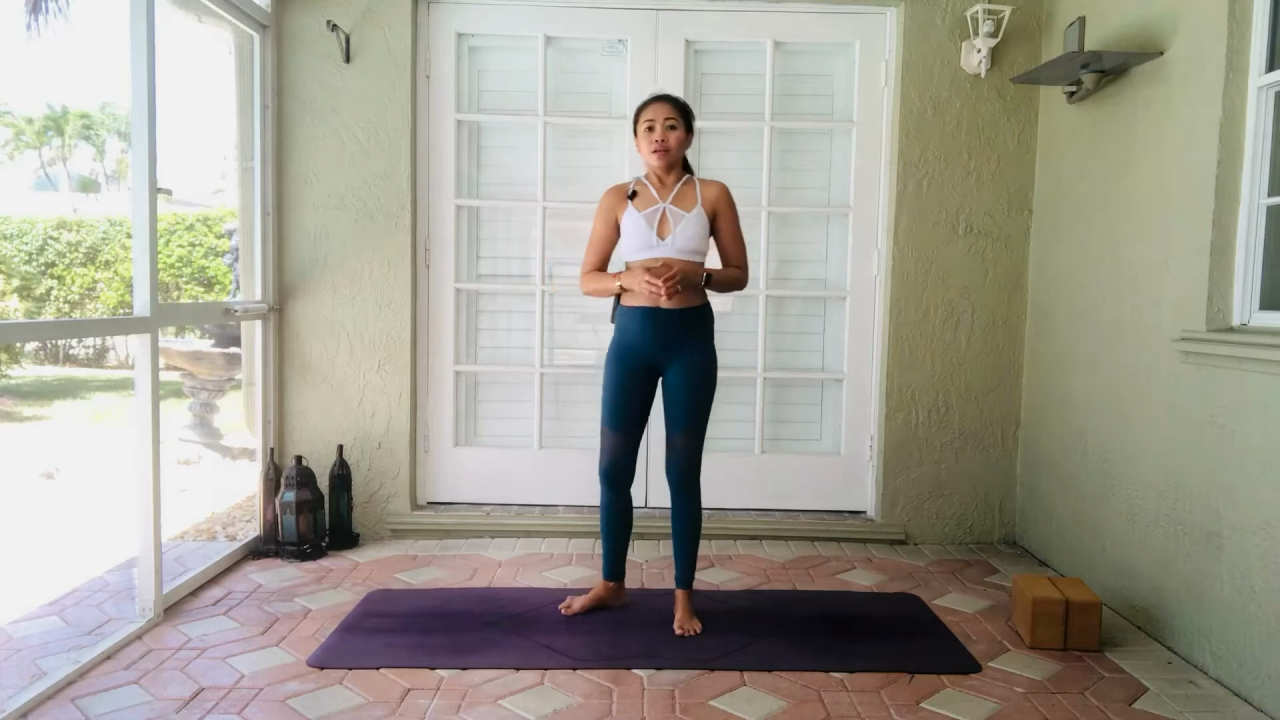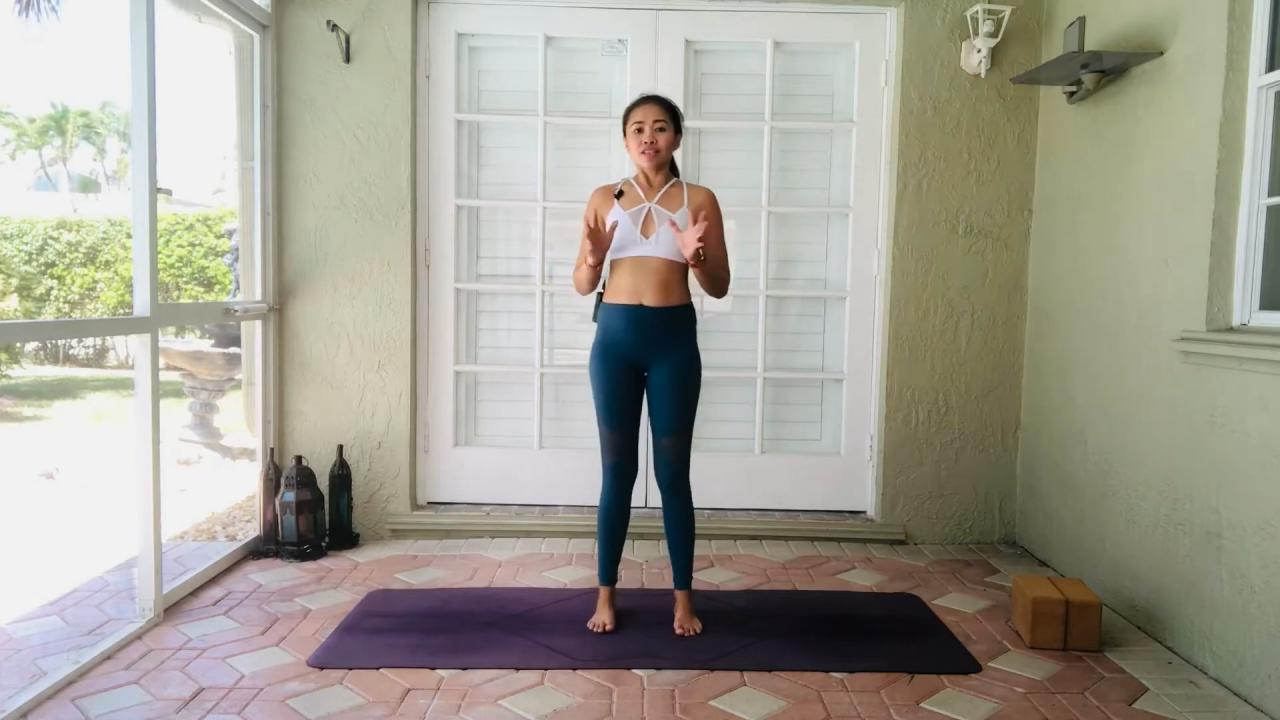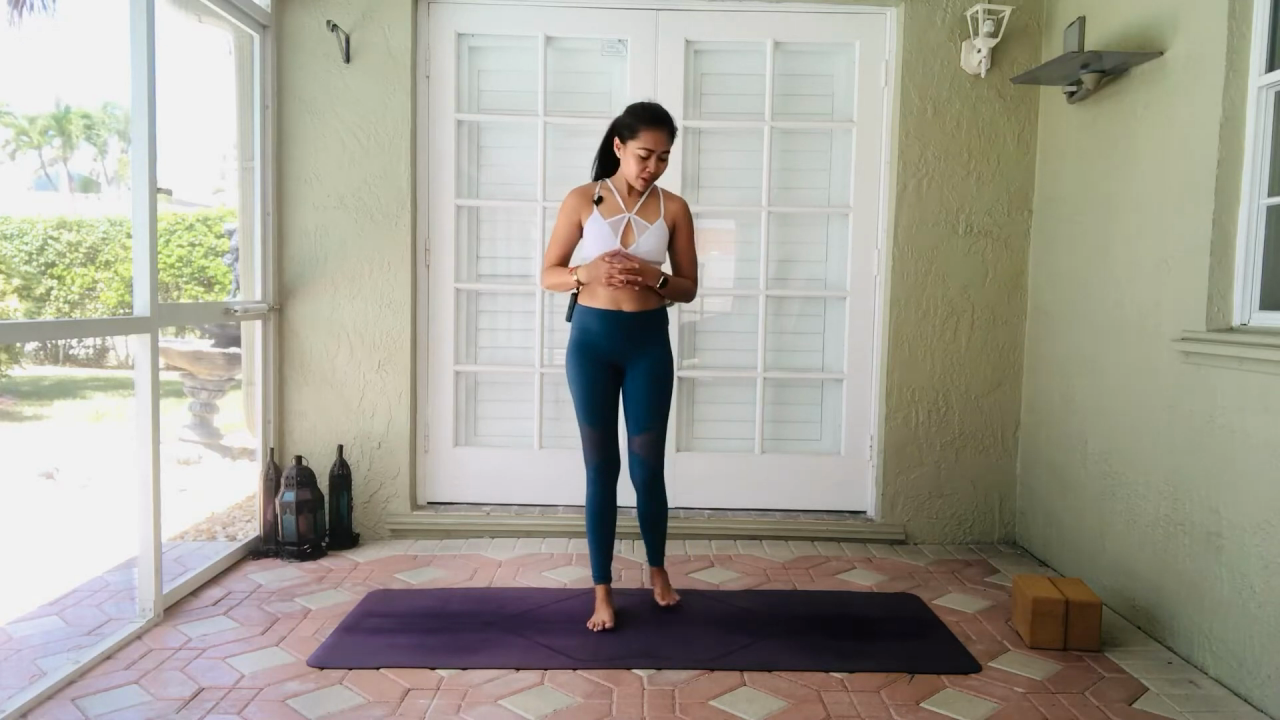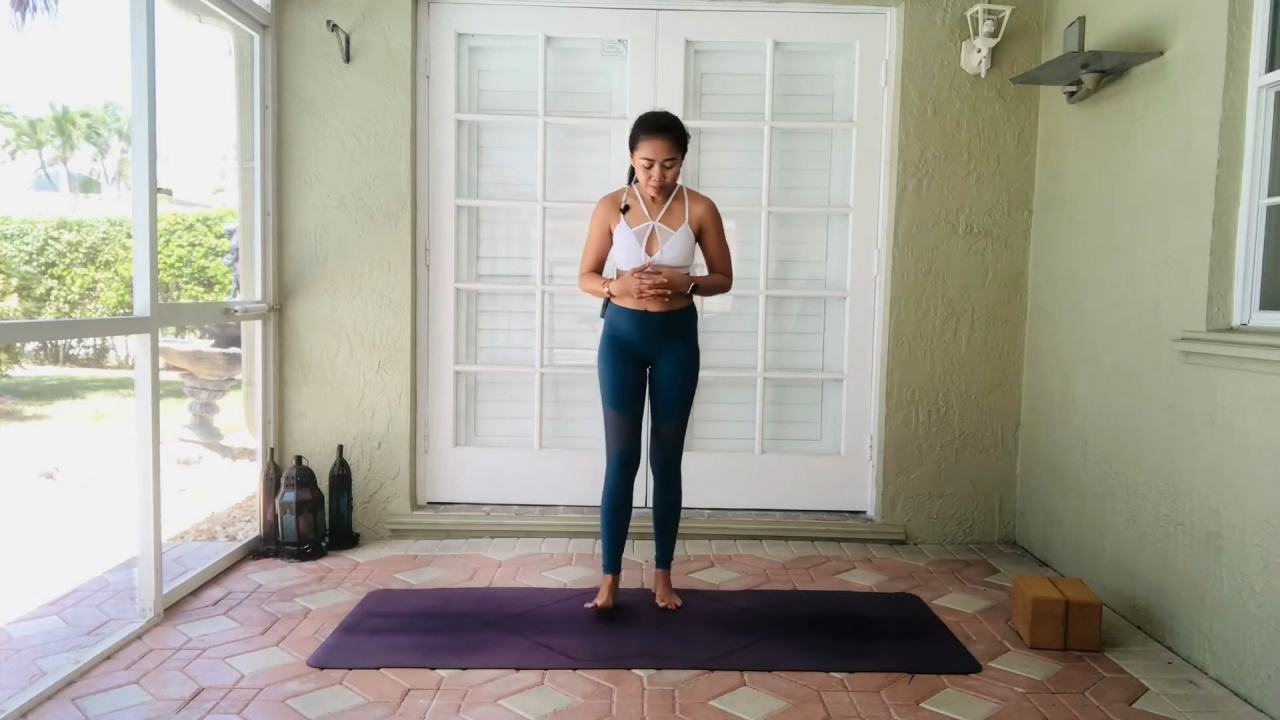
dt=0.7s
person 1, frame 1
left shoulder: (713, 195)
right shoulder: (617, 199)
left elbow: (739, 275)
right elbow: (587, 279)
left wrist: (695, 275)
right wrist: (629, 280)
left hip: (691, 337)
right hip: (632, 335)
left knee: (683, 471)
right knee: (613, 468)
left ankle: (683, 596)
right ankle: (611, 583)
person 1, frame 2
left shoulder: (699, 200)
right shoulder: (603, 199)
left elbow: (719, 287)
right elbow: (583, 285)
left wrist: (695, 255)
right wrist: (592, 256)
left hip: (674, 336)
right hip: (615, 335)
left knee: (673, 473)
right knee: (617, 470)
left ankle: (683, 596)
right ankle: (605, 592)
person 1, frame 3
left shoulder: (674, 208)
right shoulder: (582, 200)
left elbow: (688, 287)
right elbow: (549, 273)
left wrist: (654, 278)
right wrist: (585, 273)
left hip: (649, 340)
right hip: (592, 338)
left knee: (647, 469)
right knee: (601, 468)
left ankle: (657, 571)
right ankle: (602, 592)
person 1, frame 4
left shoulder: (700, 209)
right shoulder: (610, 207)
left elbow: (724, 278)
right elbow: (585, 276)
left wrist: (684, 283)
right wrist: (618, 286)
left hip: (676, 338)
right hip: (621, 335)
left knee: (667, 459)
right knee: (621, 457)
left ankle: (662, 574)
right ankle: (609, 578)
